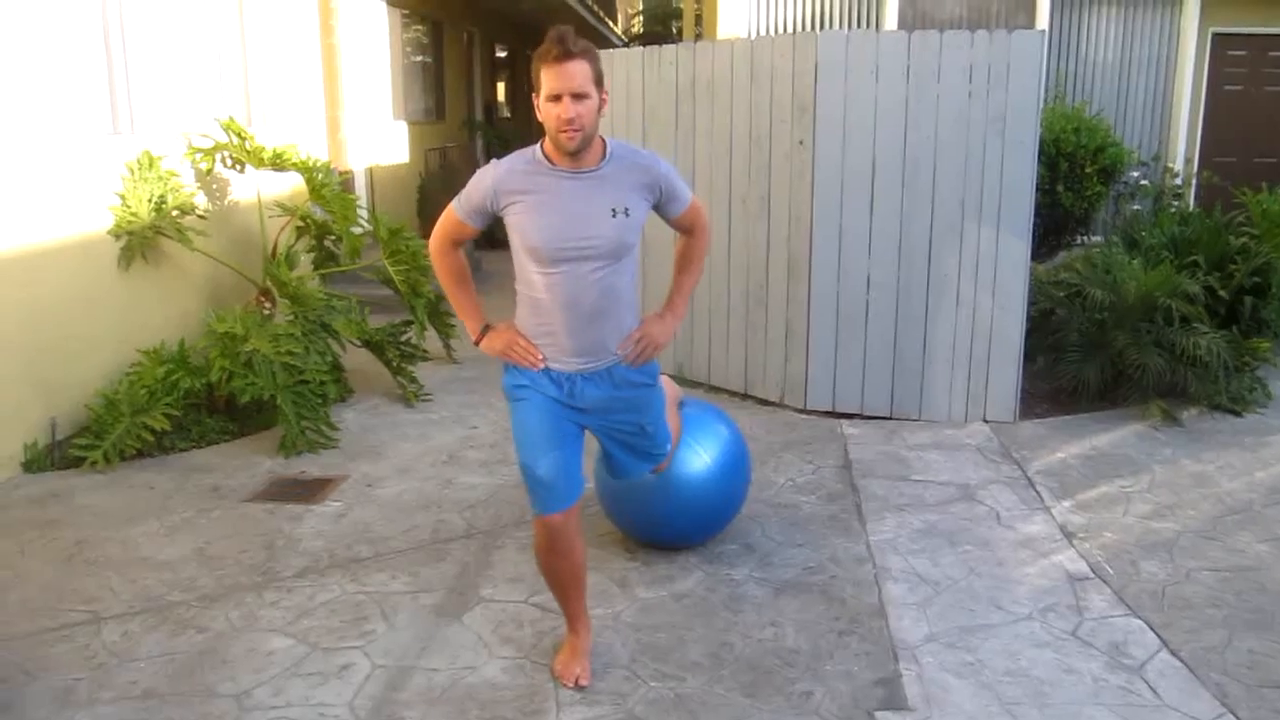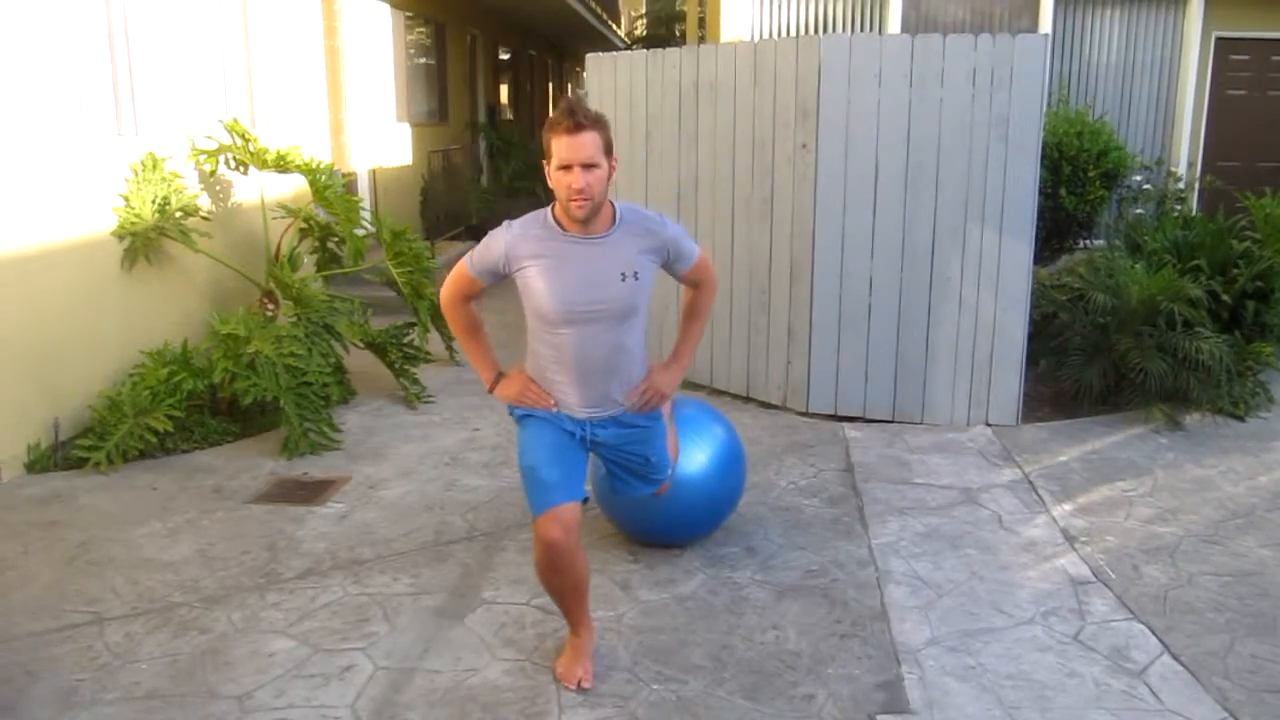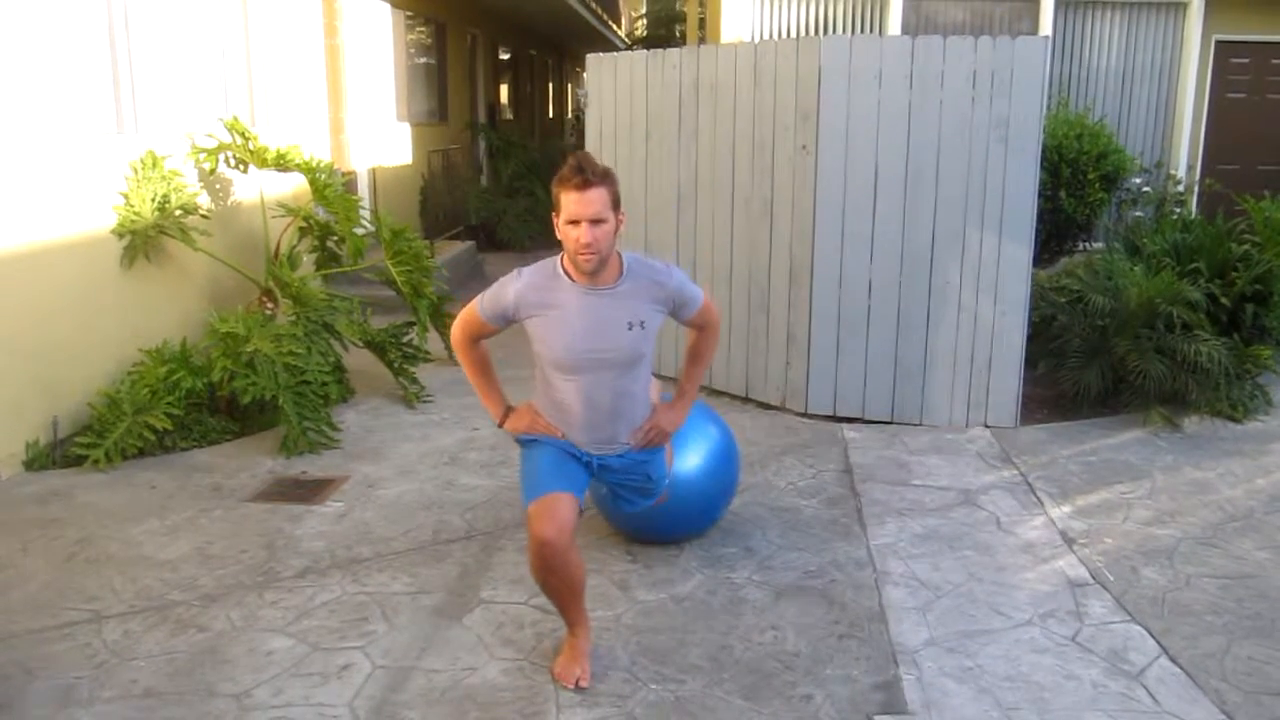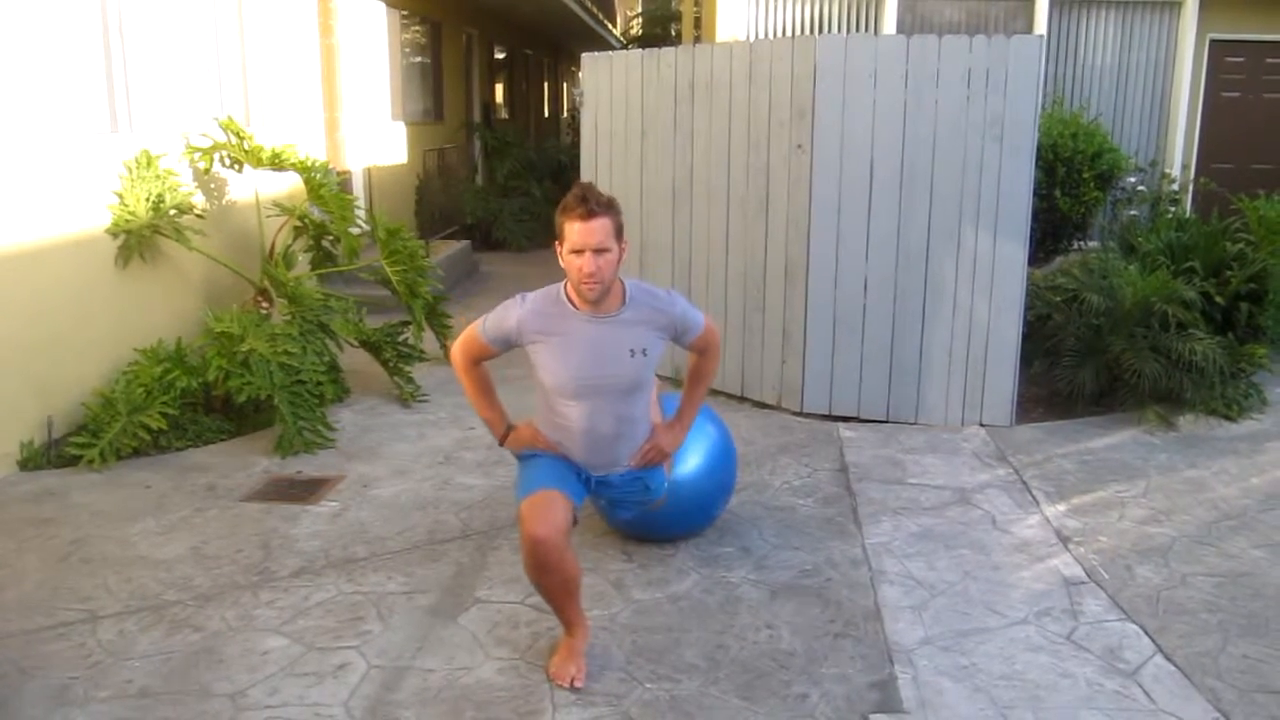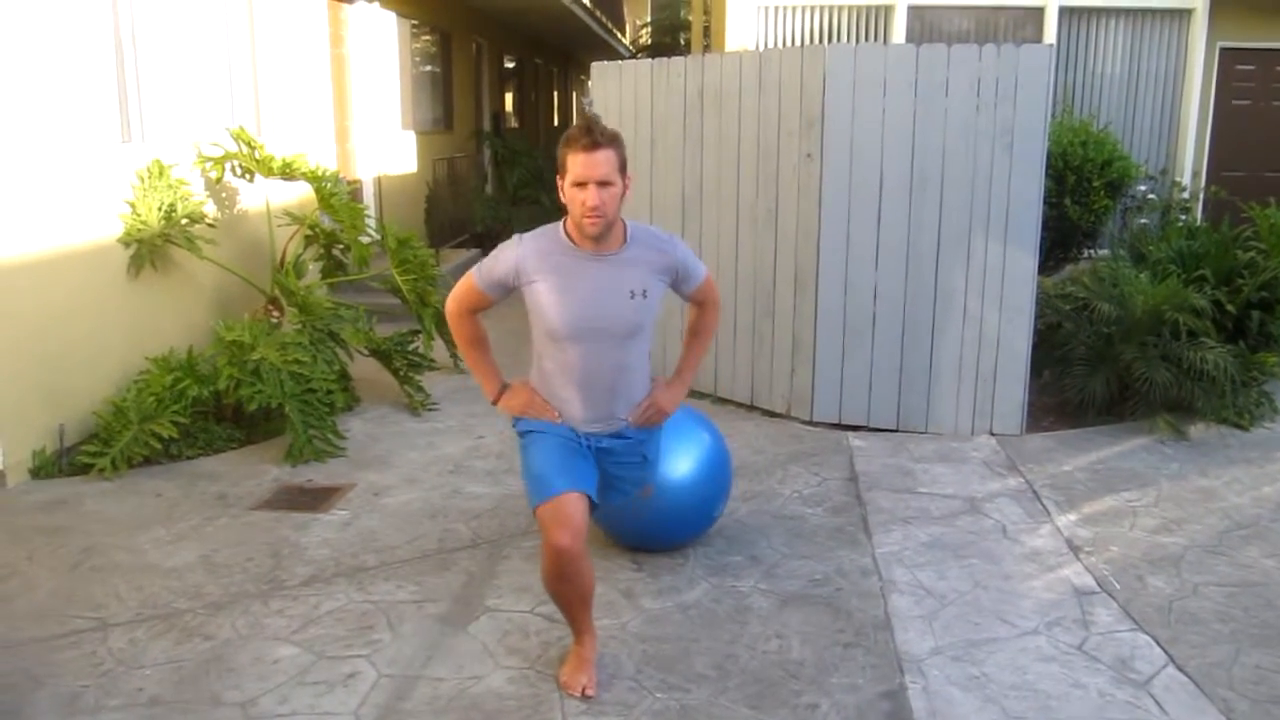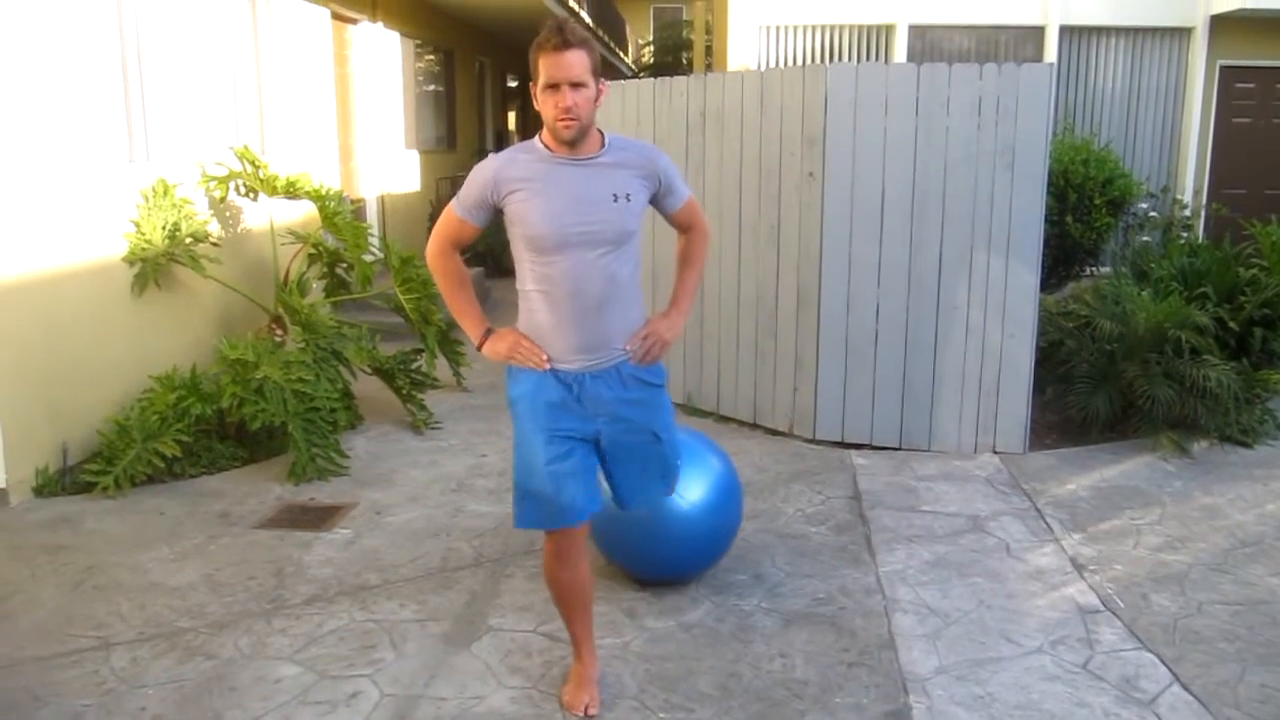
dt=0.7s
person 1, frame 1
left shoulder: (645, 172)
right shoulder: (503, 180)
left elbow: (696, 230)
right elbow: (443, 244)
left wrist: (670, 315)
right wrist: (481, 329)
left hip: (622, 367)
right hip: (538, 377)
left knee: (653, 464)
right knee: (555, 520)
left ankle: (663, 393)
right ankle: (577, 631)
person 1, frame 2
left shoulder: (654, 233)
right shoulder: (514, 242)
left elbow: (703, 283)
right elbow: (453, 297)
left wrist: (676, 366)
right wrist: (495, 377)
left hip: (629, 407)
right hip: (550, 413)
left knee: (655, 488)
right knee: (556, 533)
left ankle: (663, 409)
right ankle: (580, 633)
person 1, frame 3
left shoulder: (660, 282)
right shoulder: (524, 290)
left elbow: (708, 325)
right elbow: (463, 335)
left wrist: (678, 404)
right wrist: (503, 412)
left hip: (633, 439)
right hip: (556, 440)
left knee: (651, 500)
right knee: (548, 537)
right ankle: (577, 633)
person 1, frame 4
left shoulder: (662, 309)
right shoulder: (527, 315)
left elbow: (709, 346)
right elbow: (463, 355)
left wrist: (679, 426)
right wrist: (504, 430)
left hip: (632, 459)
right hip: (555, 455)
left knee: (652, 505)
right knee: (541, 535)
right ankle: (574, 631)
person 1, frame 5
left shoulder: (663, 252)
right shoulder: (524, 255)
left elbow: (708, 304)
right elbow: (458, 308)
left wrist: (680, 383)
right wrist: (499, 390)
left hip: (631, 423)
right hip: (553, 424)
left knee: (633, 502)
right knee: (565, 538)
left ankle: (607, 488)
right ankle: (583, 642)
person 1, frame 6
left shoulder: (643, 162)
right shoulder: (501, 173)
left elbow: (695, 229)
right elbow: (441, 248)
left wrist: (677, 313)
right wrist: (482, 334)
left hip: (630, 371)
right hip: (545, 381)
left knee: (656, 491)
right knee: (565, 529)
right ankle: (585, 660)
